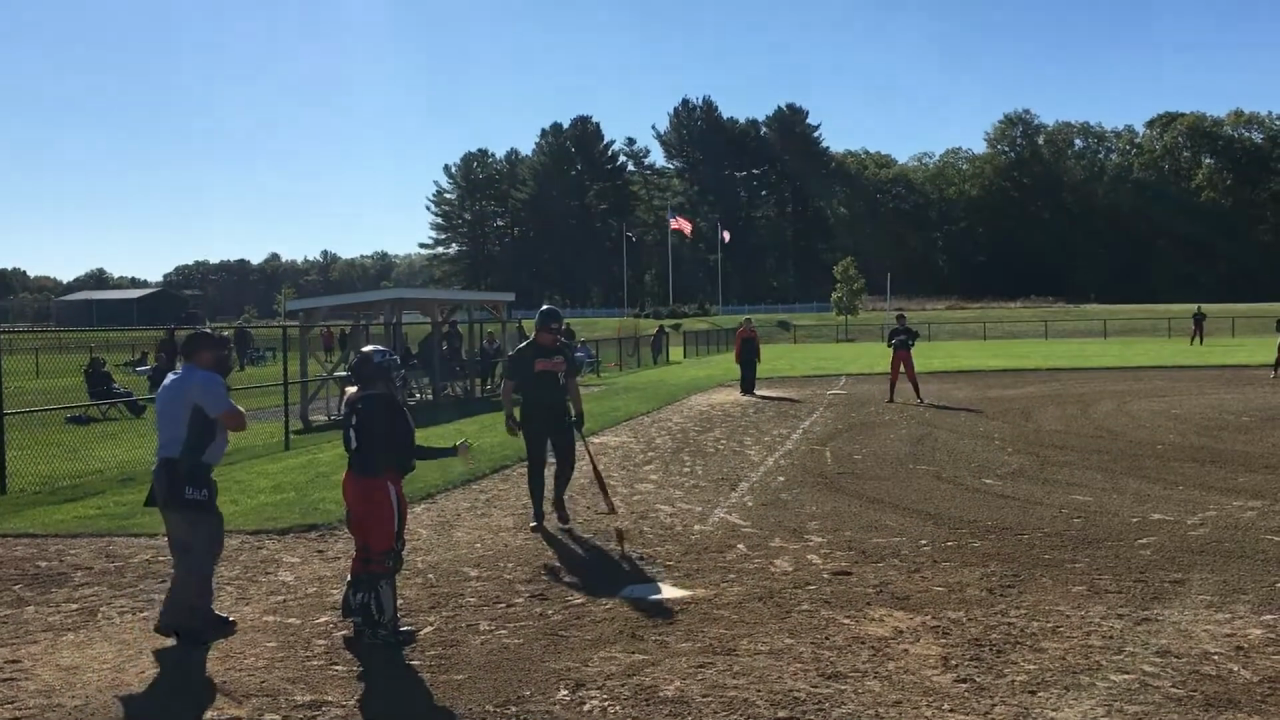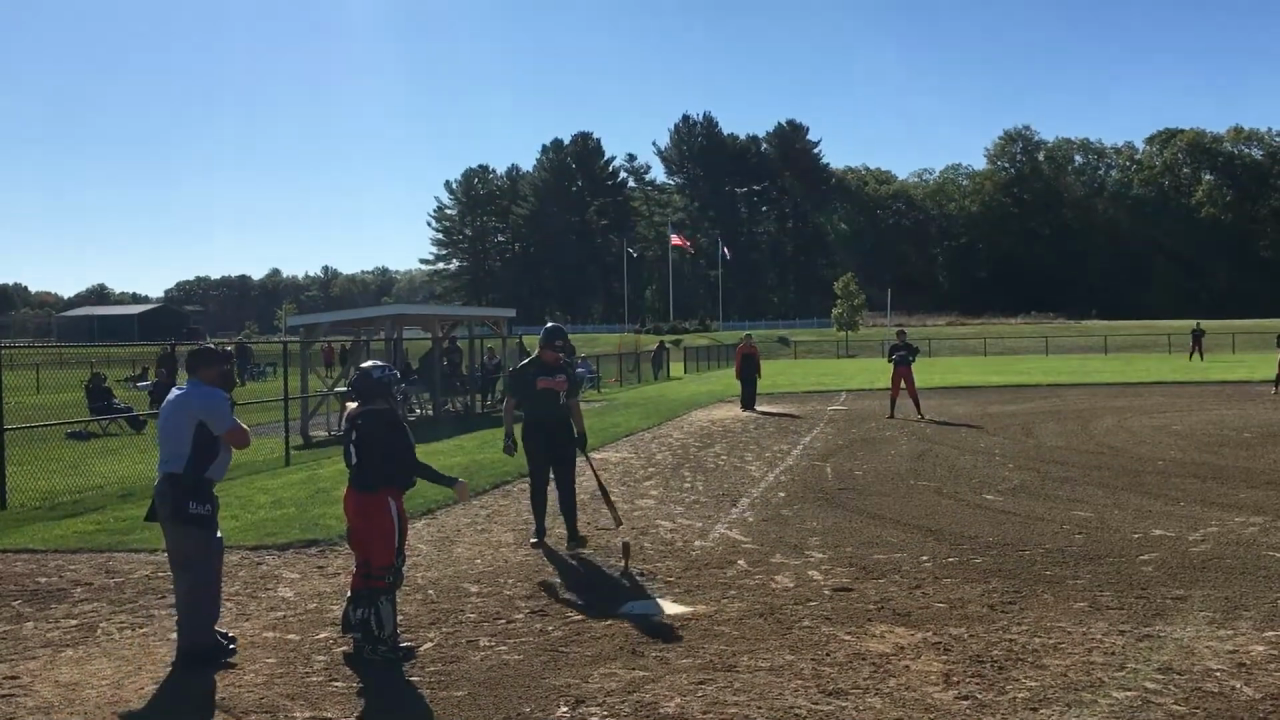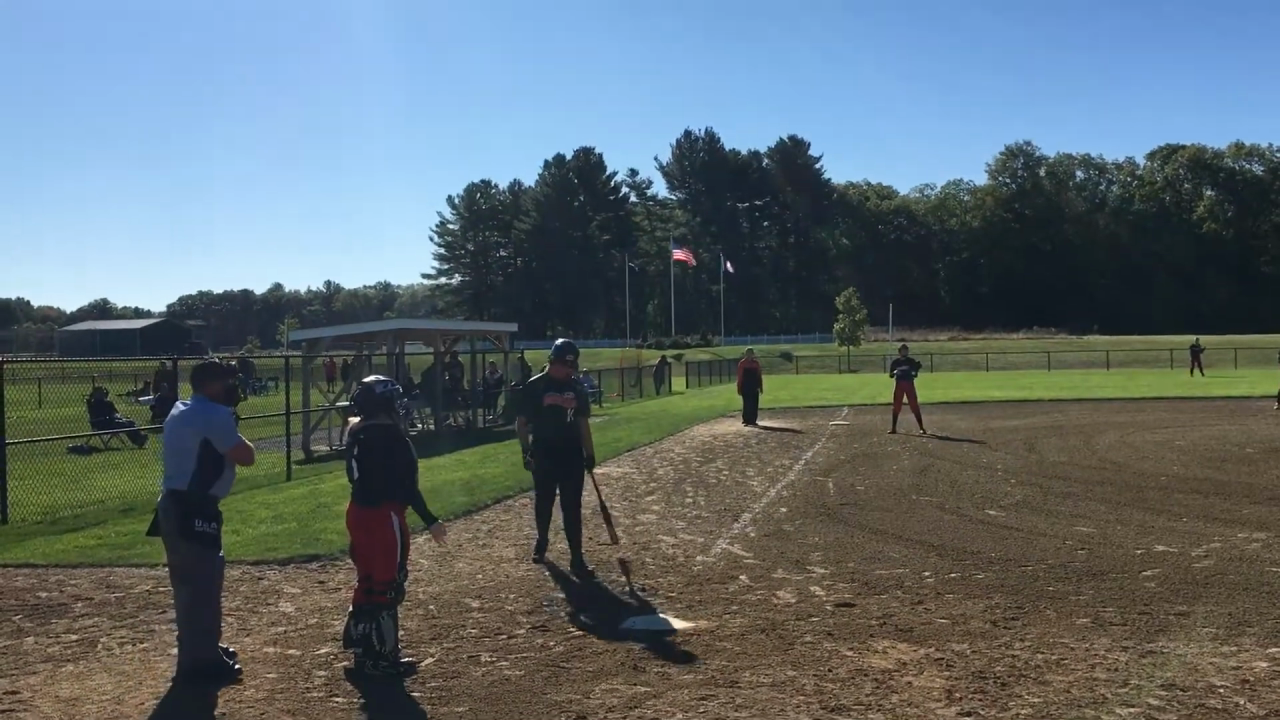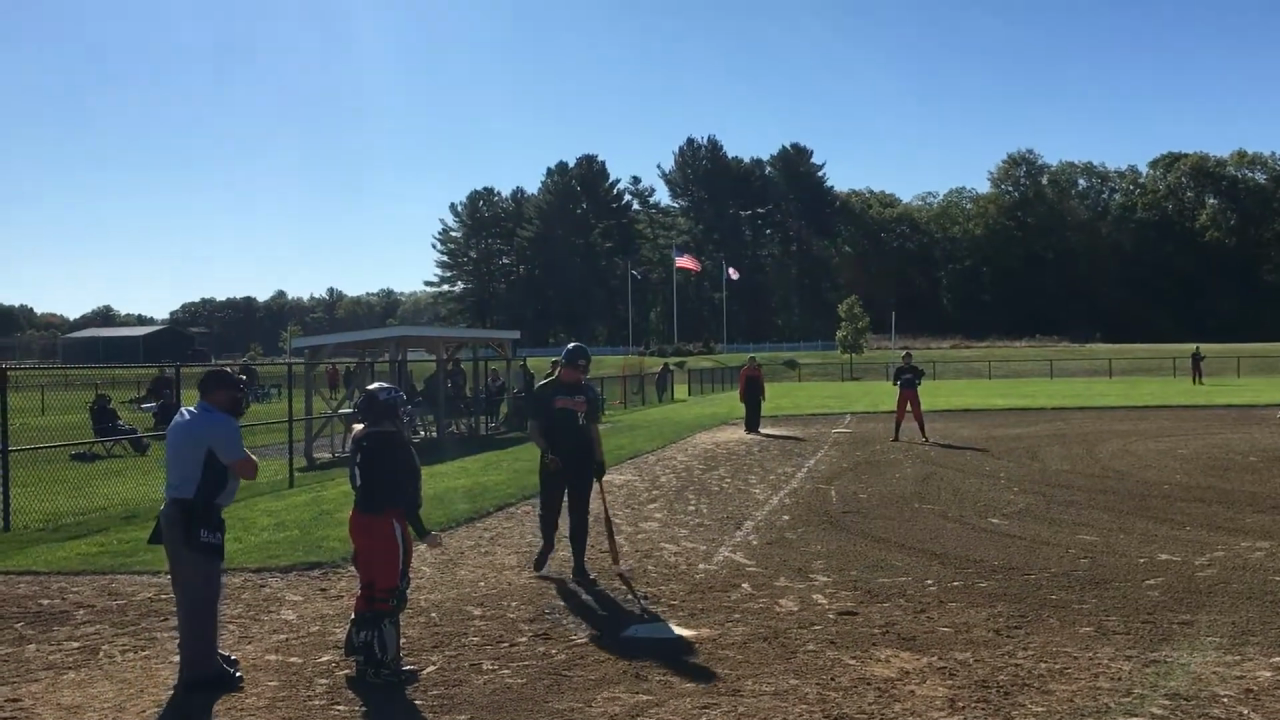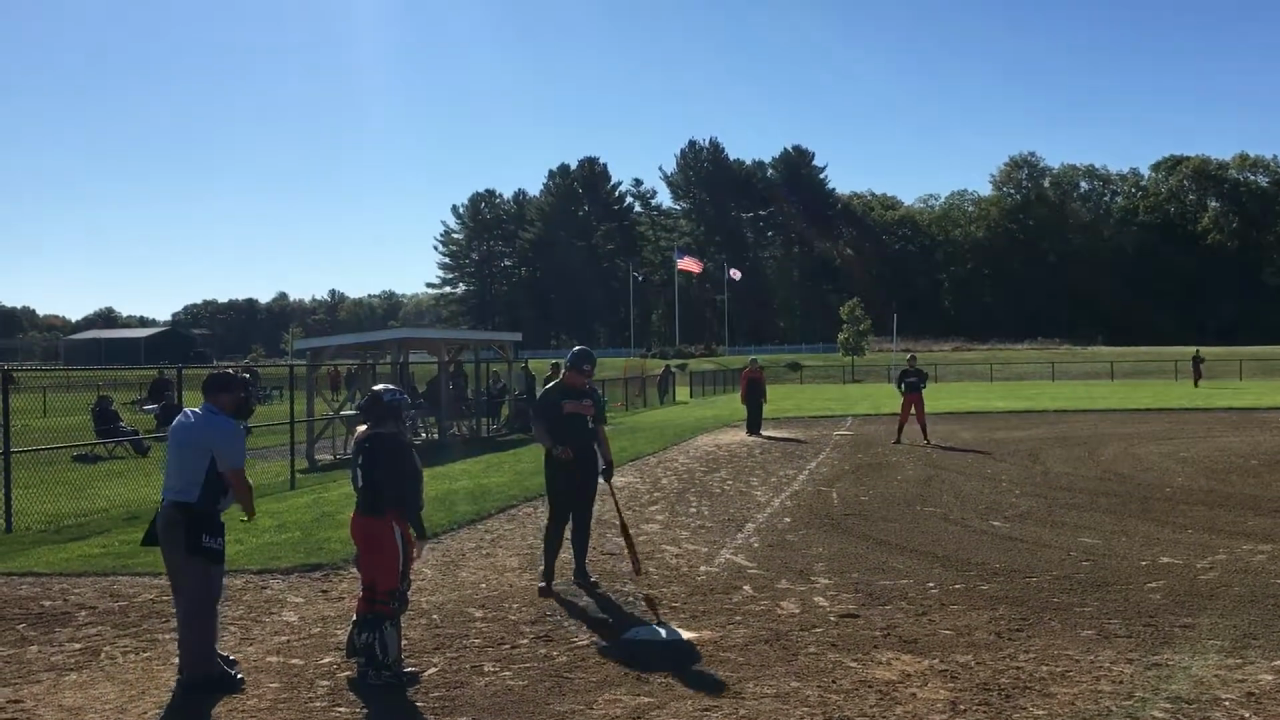
dt=0.2s
person 1, frame 1
left shoulder: (175, 381)
right shoulder: (204, 381)
right elbow: (237, 422)
right wrist: (231, 408)
left hip: (175, 474)
right hip: (186, 478)
left knee: (191, 548)
right knee: (204, 545)
left ankle: (198, 614)
right ankle: (176, 616)
person 1, frame 2
left shoulder: (178, 397)
right shoulder: (209, 397)
right elbow: (241, 440)
right wrist: (232, 421)
left hip: (175, 490)
right hip: (190, 494)
left knee: (188, 565)
right knee: (203, 565)
left ankle: (198, 634)
right ankle: (196, 642)
person 1, frame 3
left shoulder: (181, 411)
right shoulder: (214, 414)
right elbow: (246, 457)
right wrist: (237, 439)
left hip: (177, 506)
right hip: (194, 510)
left knee: (190, 582)
right knee: (203, 583)
left ankle: (199, 649)
right ankle: (199, 660)
person 1, frame 4
left shoulder: (183, 418)
right shoulder: (219, 424)
right elbow: (249, 471)
right wrist: (244, 455)
left hip: (178, 513)
right hip: (197, 519)
left knee: (193, 592)
right knee: (201, 594)
left ankle: (201, 657)
right ankle: (200, 670)
person 1, frame 5
left shoulder: (184, 419)
right shoulder: (225, 428)
right elbow: (237, 482)
right wrist: (249, 507)
left hip: (172, 516)
right hip: (197, 522)
left knee: (191, 594)
right knee: (201, 596)
left ankle: (199, 659)
right ankle: (201, 672)
person 2, frame 1
left shoulder: (353, 403)
right shoulder: (387, 406)
right elbow: (406, 450)
right wrist: (453, 451)
left hip: (356, 481)
right hip: (381, 485)
left knee: (366, 550)
right knee: (385, 554)
left ankle: (362, 616)
right ankle: (381, 624)
person 2, frame 2
left shoulder: (354, 418)
right shoulder: (386, 421)
right elbow: (409, 465)
right wrist: (451, 482)
left hip: (357, 497)
right hip: (382, 500)
left knee: (366, 566)
right knee: (386, 569)
left ankle: (362, 632)
right ankle: (381, 640)
person 2, frame 3
left shoulder: (358, 433)
right shoulder: (389, 435)
right elbow: (404, 484)
right wrist: (430, 520)
left hip: (360, 512)
right hip: (384, 516)
left knee: (368, 582)
right knee: (387, 586)
left ankle: (363, 648)
right ankle: (381, 656)
person 2, frame 4
left shoulder: (362, 439)
right shoulder: (392, 443)
right elbow: (403, 492)
right wrist: (423, 532)
left hip: (363, 519)
right hip: (385, 523)
left knee: (371, 589)
right knee: (390, 594)
left ankle: (366, 657)
right ankle: (382, 665)
person 2, frame 5
left shoulder: (365, 441)
right shoulder: (394, 444)
right elbow: (404, 494)
right wrist: (420, 534)
left hip: (364, 520)
right hip: (387, 525)
left knee: (372, 592)
right knee: (390, 596)
left ankle: (367, 658)
right ankle: (383, 667)
person 3, frame 1
left shoulder: (565, 349)
right shoulder: (523, 352)
left elbow: (571, 383)
right elbow: (508, 387)
left wrist: (578, 413)
right wrist: (509, 415)
left hip: (559, 412)
right hip: (533, 414)
left knee: (567, 460)
right knee: (536, 465)
left ankle: (559, 500)
right ankle: (537, 513)
person 3, frame 2
left shoulder: (567, 368)
right shoulder: (525, 370)
left elbow: (573, 403)
right elbow: (510, 404)
left wrist: (581, 433)
right wrist: (509, 435)
left hip: (563, 431)
right hip: (535, 433)
left knee: (566, 483)
right knee: (539, 483)
left ankle: (572, 534)
right ankle: (539, 529)
person 3, frame 3
left shoulder: (576, 387)
right shoulder: (534, 386)
left elbow: (583, 422)
right elbow: (522, 422)
left wrist: (589, 454)
right wrist: (526, 452)
left hip: (572, 452)
right hip: (543, 452)
left knee: (572, 505)
right knee: (544, 501)
left ankle: (577, 559)
right ankle: (541, 542)
person 3, frame 4
left shoulder: (588, 392)
right shoulder: (544, 390)
left elbow: (593, 428)
right elbow: (533, 427)
left wrist: (599, 460)
right wrist: (545, 452)
left hip: (582, 459)
right hip: (554, 459)
left knee: (580, 514)
right knee: (549, 510)
left ankle: (579, 566)
right ankle: (547, 544)
person 3, frame 5
left shoulder: (592, 394)
right shoulder: (551, 393)
left elbow: (599, 430)
right elbow: (538, 430)
left wrist: (607, 460)
right wrist: (554, 447)
left hip: (587, 462)
right hip: (559, 463)
left knee: (583, 518)
right knee: (558, 518)
left ankle: (580, 569)
right ankle: (547, 573)
